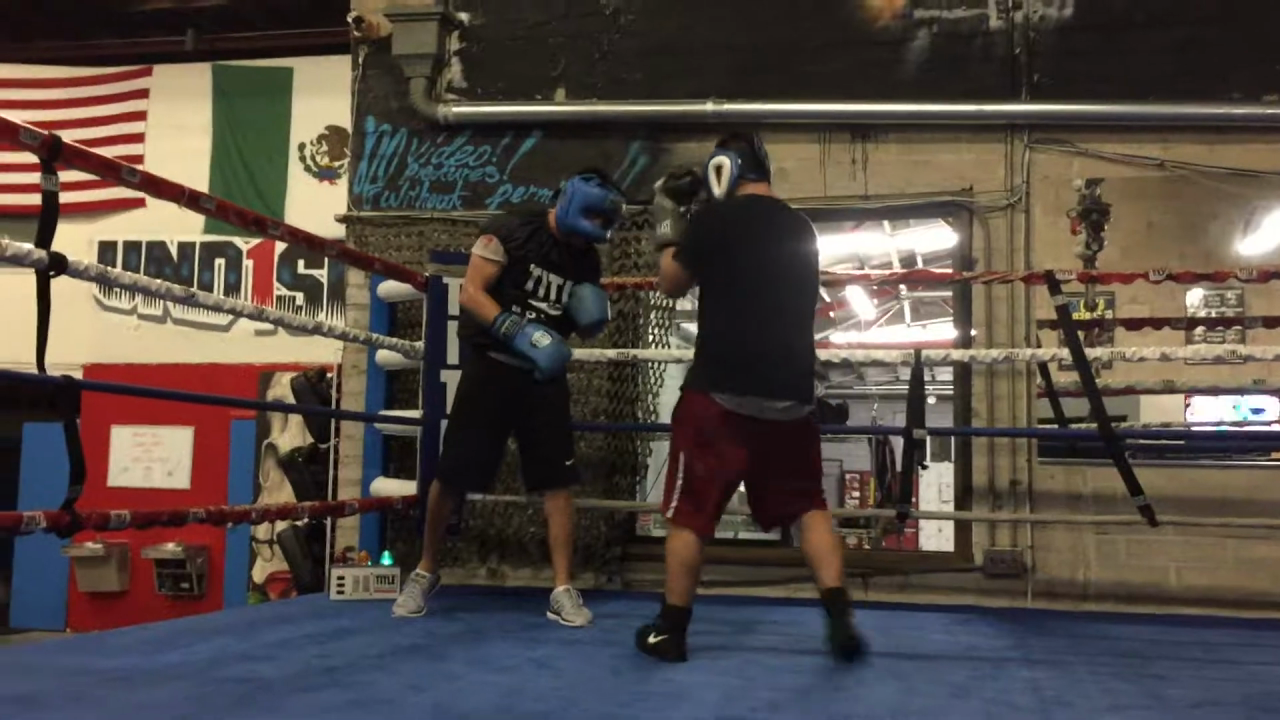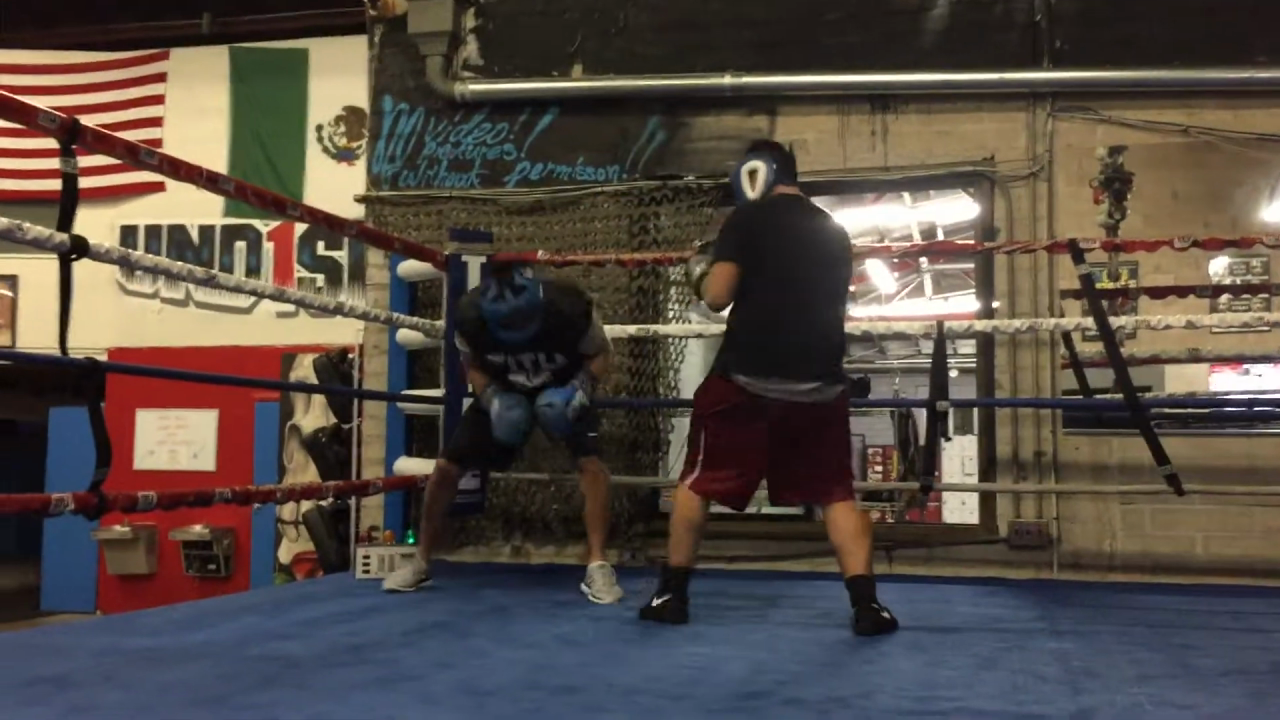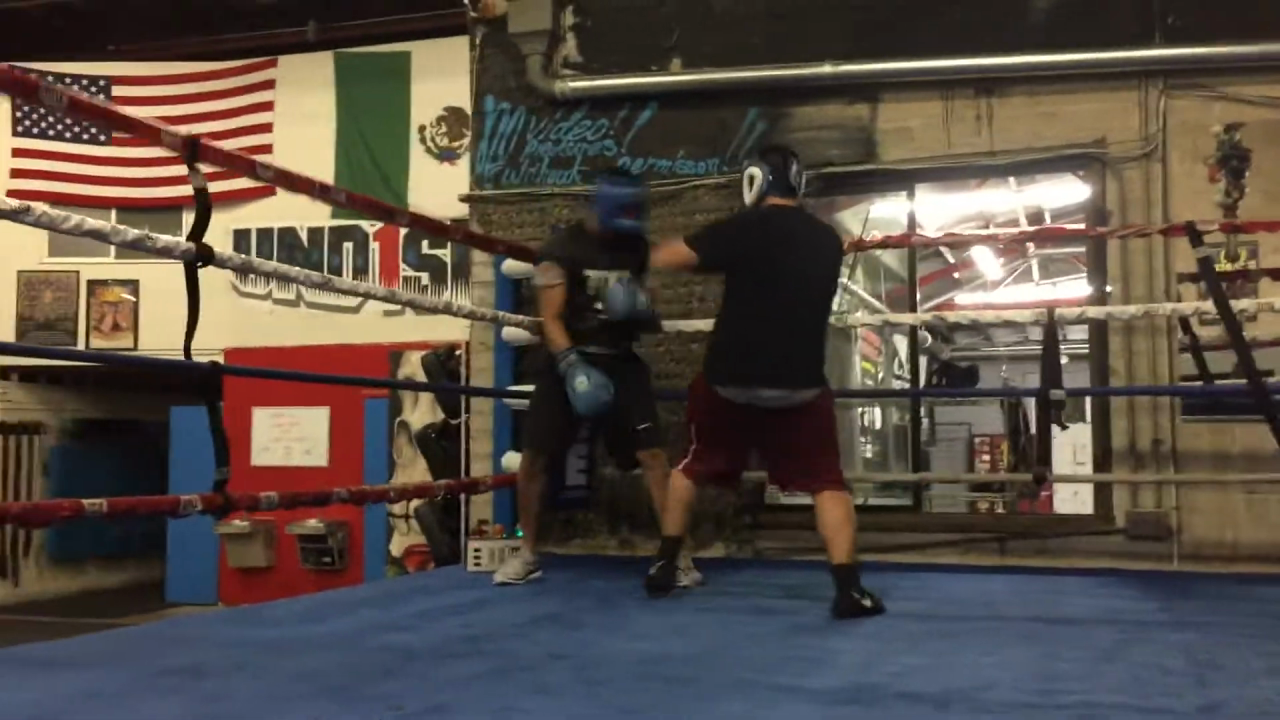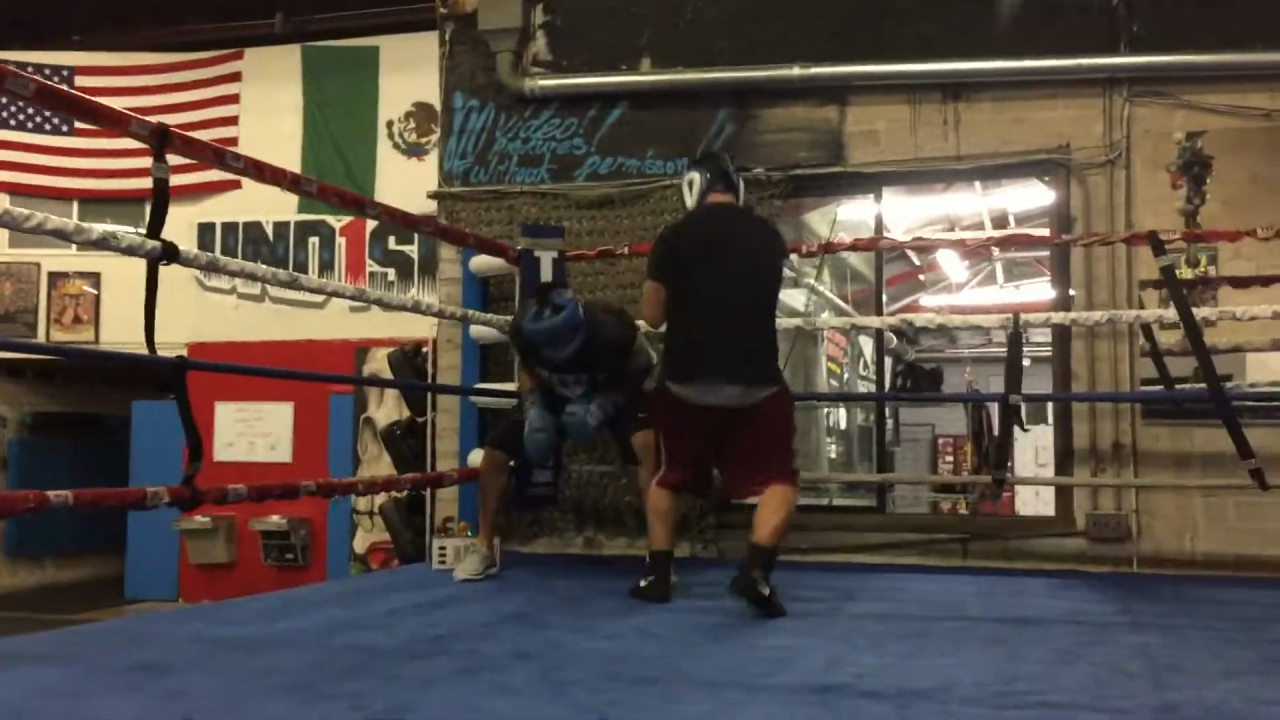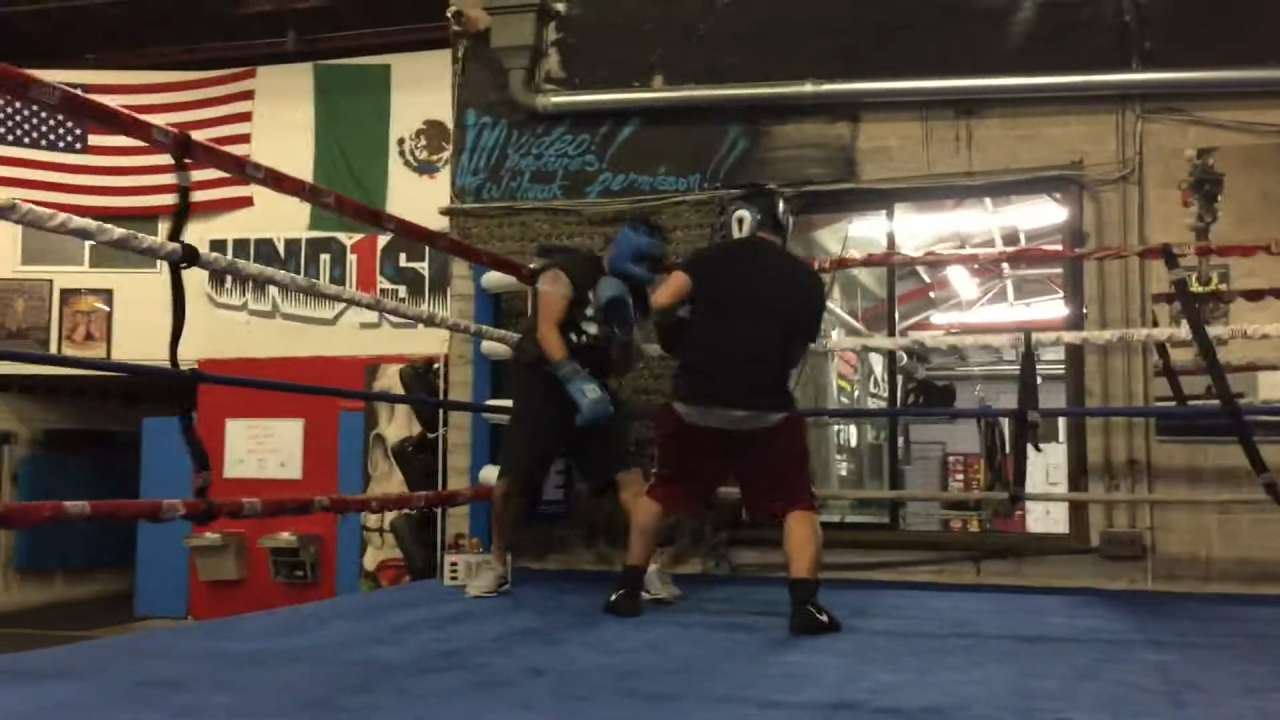
dt=1s
person 1, frame 1
left shoulder: (711, 219)
right shoulder: (800, 228)
left elbow: (672, 285)
left wrist: (668, 224)
left hip: (721, 391)
right hip: (792, 394)
left knee: (689, 511)
right knee: (807, 505)
left ankle: (670, 630)
right ankle: (837, 618)
person 1, frame 2
left shoulder: (747, 218)
right shoulder: (834, 231)
left elbow: (717, 296)
left wrist: (701, 271)
left hip: (746, 376)
right hip: (818, 383)
left knee: (698, 482)
right knee: (835, 492)
left ankle: (673, 592)
right ankle: (865, 603)
person 1, frame 3
left shoulder: (738, 229)
right shoulder: (827, 239)
left elbow: (665, 259)
left wrist: (702, 251)
left hip: (728, 380)
right hip: (798, 386)
left knee: (694, 467)
right knee: (827, 482)
left ankle: (665, 562)
right ankle: (849, 587)
person 1, frame 4
left shoulder: (676, 237)
right shoulder: (770, 237)
left elbow: (653, 315)
left hip: (686, 382)
right hip: (755, 383)
left knee: (670, 476)
right knee: (777, 480)
left ankle: (658, 575)
right ankle: (755, 566)
person 1, frame 5
left shoulder: (715, 257)
right shoulder: (808, 279)
left elbow: (662, 303)
right elbow: (797, 352)
left hip: (698, 404)
right hip: (768, 412)
left knee: (659, 495)
right knee: (796, 505)
left ankle: (627, 590)
right ankle: (805, 603)
person 2, frame 1
left shoulder: (587, 260)
right shoulder: (511, 231)
left elbow: (584, 326)
right elbow: (471, 293)
left wrist: (590, 317)
right wrist: (521, 332)
left hip: (545, 375)
right hip: (491, 366)
left knee: (559, 483)
right knee: (452, 477)
left ankle: (563, 591)
right ankle: (425, 573)
person 2, frame 2
left shoulder: (569, 308)
right shoulder: (472, 318)
left elbow: (600, 355)
right elbow: (475, 367)
left wrist: (577, 391)
right wrist: (494, 399)
left hip: (561, 394)
right hip: (505, 397)
left knee: (590, 464)
right knee: (447, 467)
left ankle: (598, 567)
right ankle: (420, 562)
person 2, frame 3
left shoulder: (636, 247)
right shoulder: (561, 251)
right elbow: (550, 318)
left wrist: (636, 307)
right wrist: (572, 367)
left hip: (620, 361)
right hip: (569, 361)
left knee: (652, 453)
right knee: (535, 455)
left ankle: (677, 554)
right ankle: (527, 553)
person 2, frame 4
left shoulder: (614, 330)
right shoulder: (524, 334)
left elbow: (645, 371)
right elbow: (527, 370)
left wrist: (602, 401)
right wrist: (534, 408)
left hip: (613, 395)
right hip: (554, 398)
left knee: (645, 445)
right knee: (494, 455)
right ankle: (484, 550)
person 2, frame 5
left shoulder: (633, 296)
right shoulder: (570, 268)
left elbow: (620, 366)
right elbow: (545, 329)
left wrist: (622, 320)
right wrist: (575, 379)
left hip: (590, 384)
right hip: (542, 381)
left knee: (629, 472)
right knee: (514, 479)
left ankle: (651, 568)
right ankle: (496, 564)
